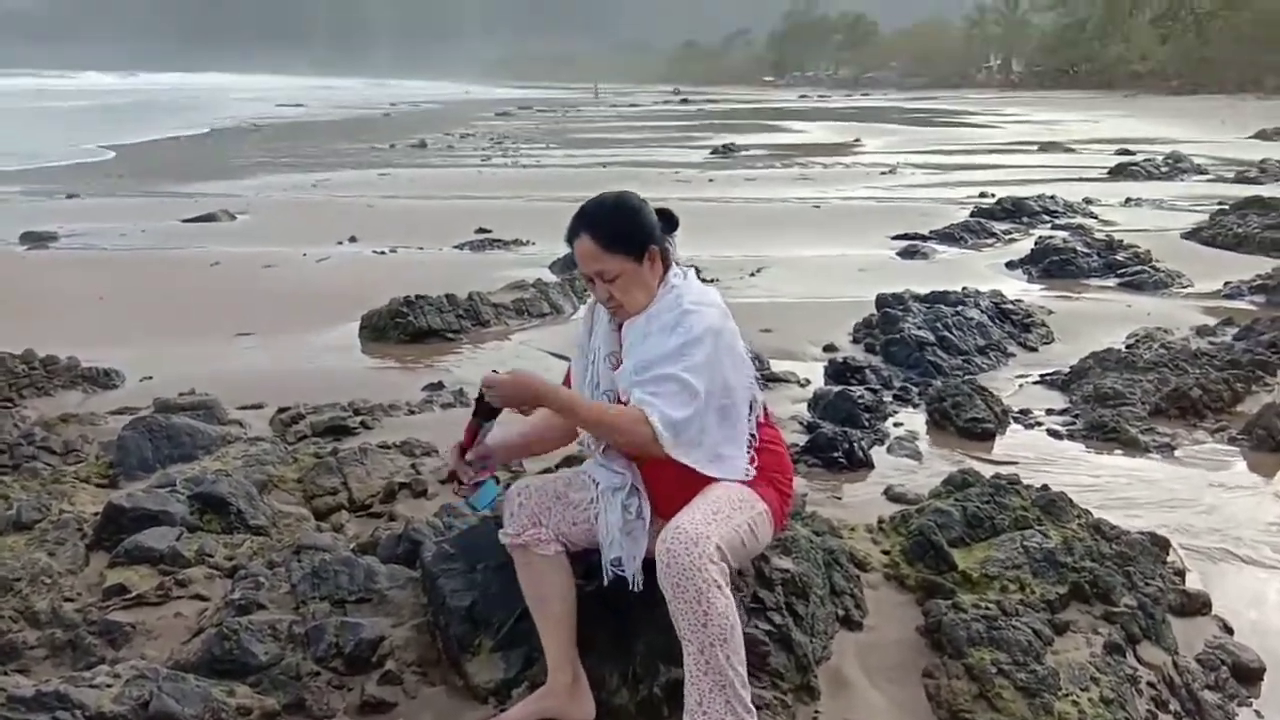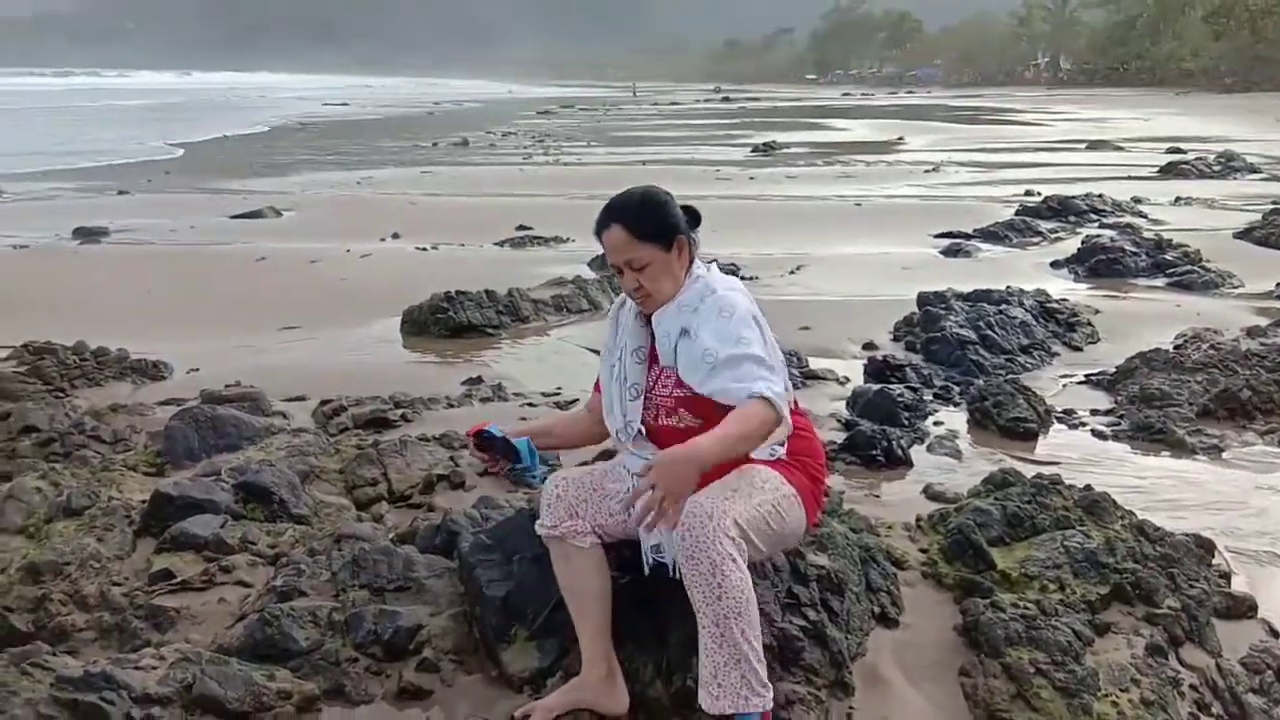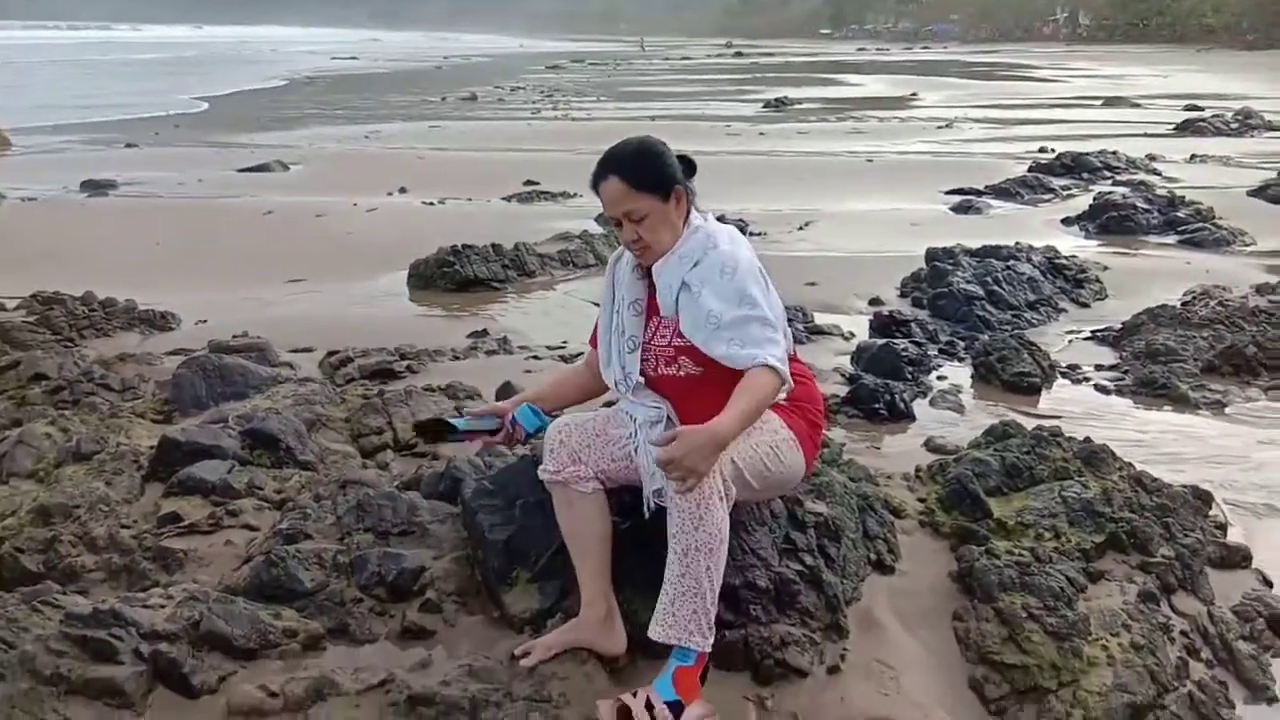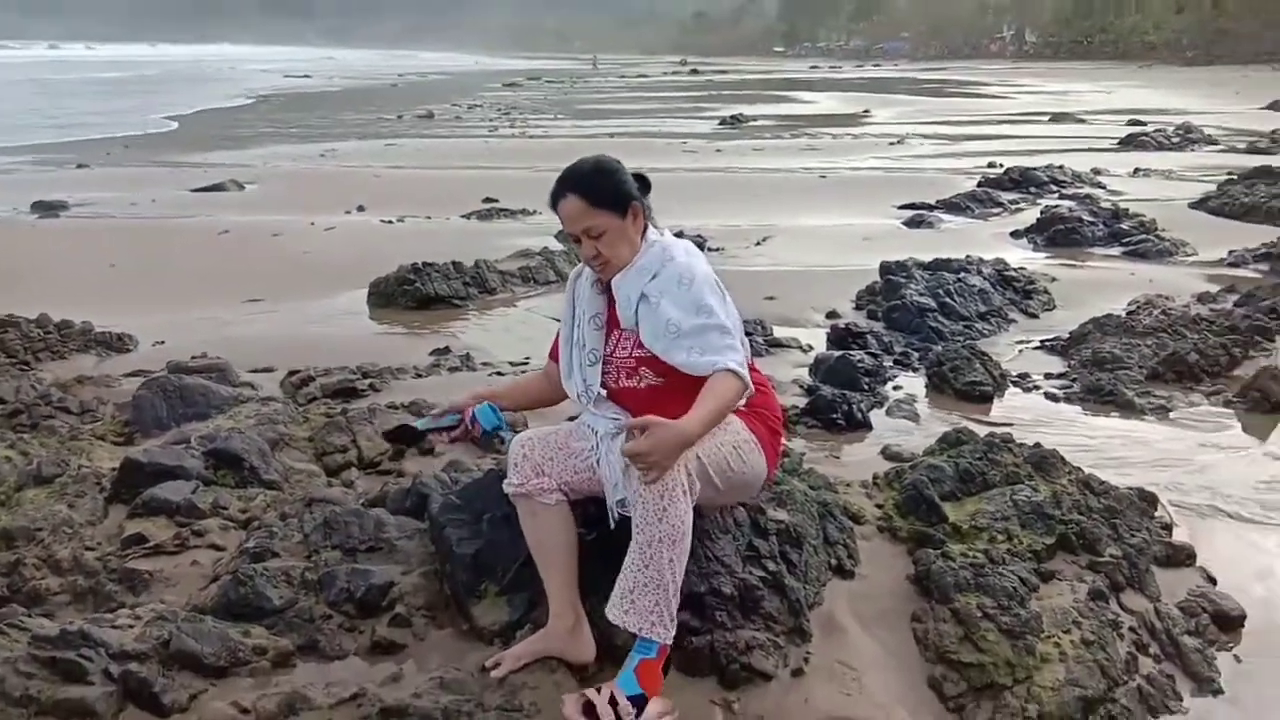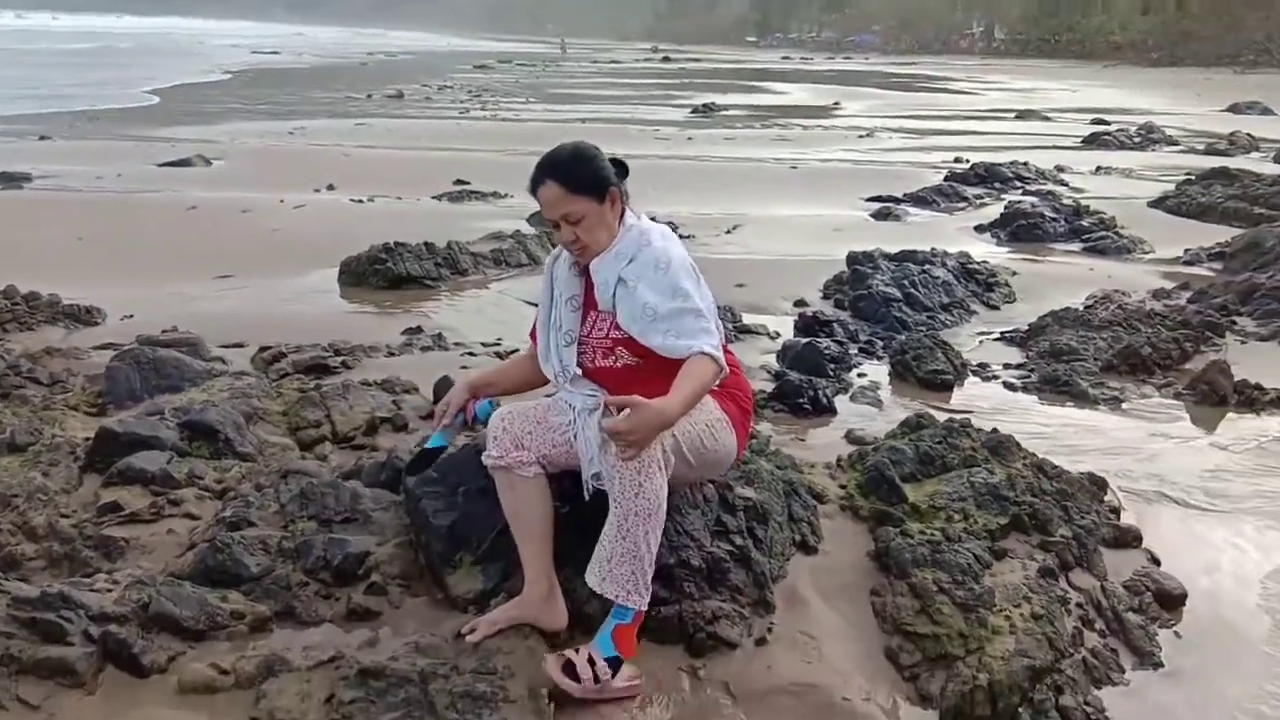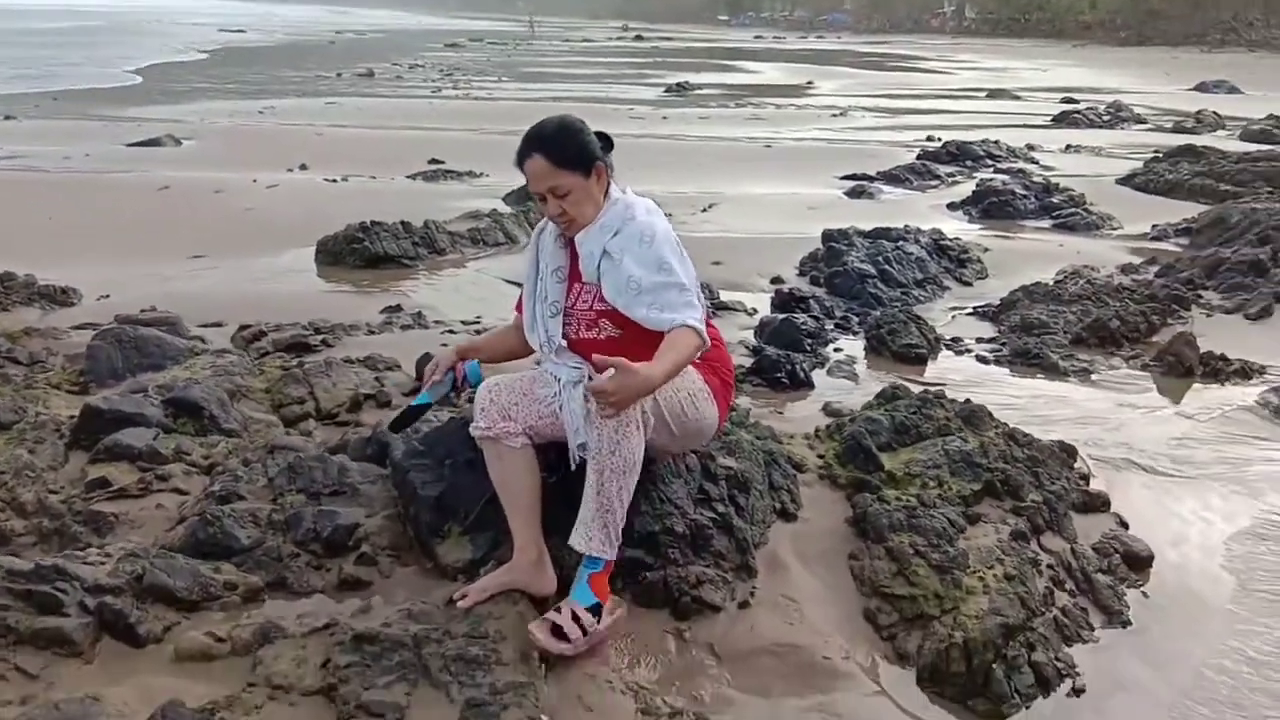
dt=0.2s
person 1, frame 1
left shoulder: (694, 319)
right shoulder: (605, 318)
left elbow: (653, 431)
right elbow: (572, 415)
left wrist: (540, 393)
right wrist: (497, 450)
left hip: (734, 480)
right hip: (645, 483)
left knee: (686, 544)
right knee: (526, 506)
person 1, frame 2
left shoulder: (721, 307)
right shoulder: (631, 315)
left elbow: (763, 406)
right elbow: (603, 414)
left wrist: (694, 456)
right wrist: (526, 436)
left hip: (771, 470)
right hip: (677, 468)
left knee: (704, 526)
right knee: (563, 498)
right ankle: (599, 677)
person 1, frame 3
left shoulder: (721, 258)
right shoulder: (627, 268)
left elbow: (768, 363)
right elbow: (600, 367)
left wrist: (717, 434)
right wrist: (524, 403)
left hip: (770, 422)
right hip: (676, 422)
left knee: (702, 477)
right knee: (565, 444)
left ankle: (685, 669)
right ankle: (599, 617)
person 1, frame 4
left shoulder: (678, 272)
right shoulder: (587, 284)
left elbow: (731, 372)
right elbow: (560, 376)
left wrist: (683, 433)
right wrist: (486, 400)
left hip: (731, 430)
right hip: (638, 429)
left knee: (664, 468)
right knee: (530, 455)
left ankle: (647, 663)
right ankle: (567, 626)
person 1, frame 5
left shoulder: (655, 255)
right shoulder: (564, 267)
left elbow: (705, 354)
right elbow: (543, 360)
left wrist: (663, 412)
right wrist: (474, 385)
left hip: (704, 411)
right hip: (611, 406)
left knee: (640, 442)
right knee: (508, 430)
left ankle: (623, 630)
right ankle: (541, 595)
person 1, frame 6
left shoulder: (640, 229)
right shoulder: (550, 239)
left elbow: (686, 324)
right elbow: (530, 330)
left wrist: (648, 377)
right wrist: (465, 349)
left hip: (685, 383)
right hip: (593, 378)
left knee: (621, 400)
right knee: (495, 401)
left ankle: (595, 578)
right ankle: (530, 561)
